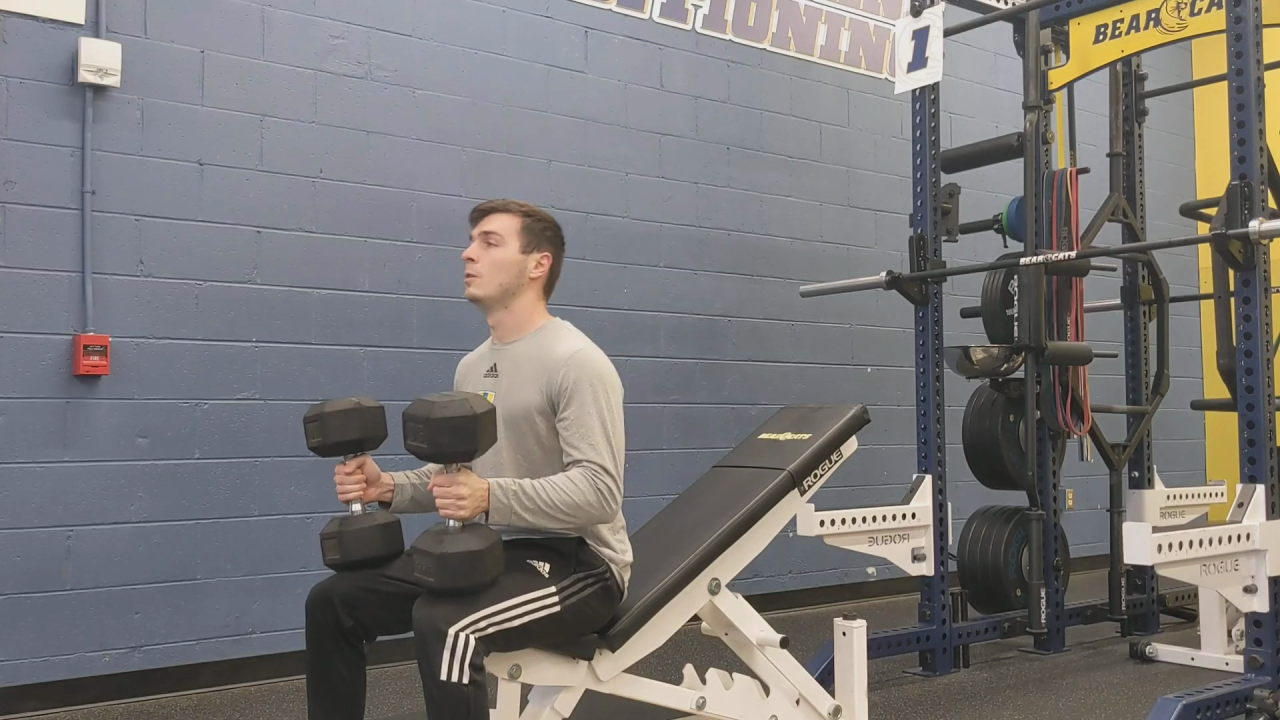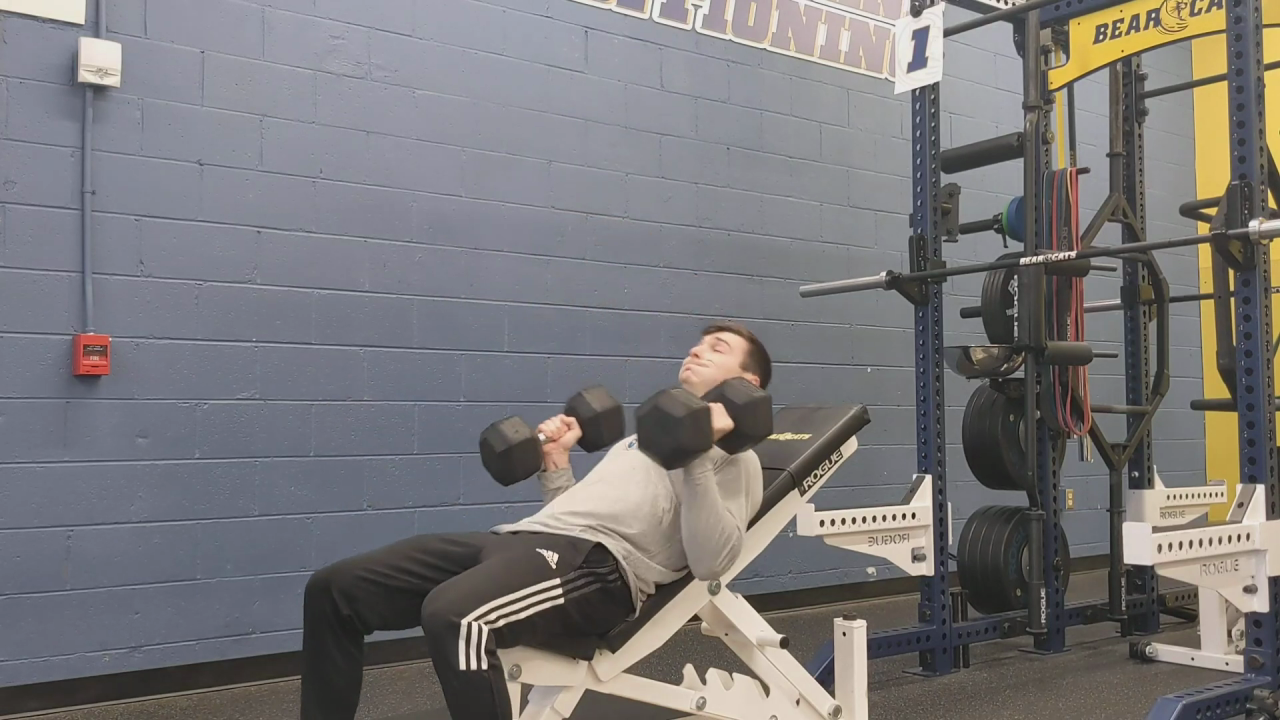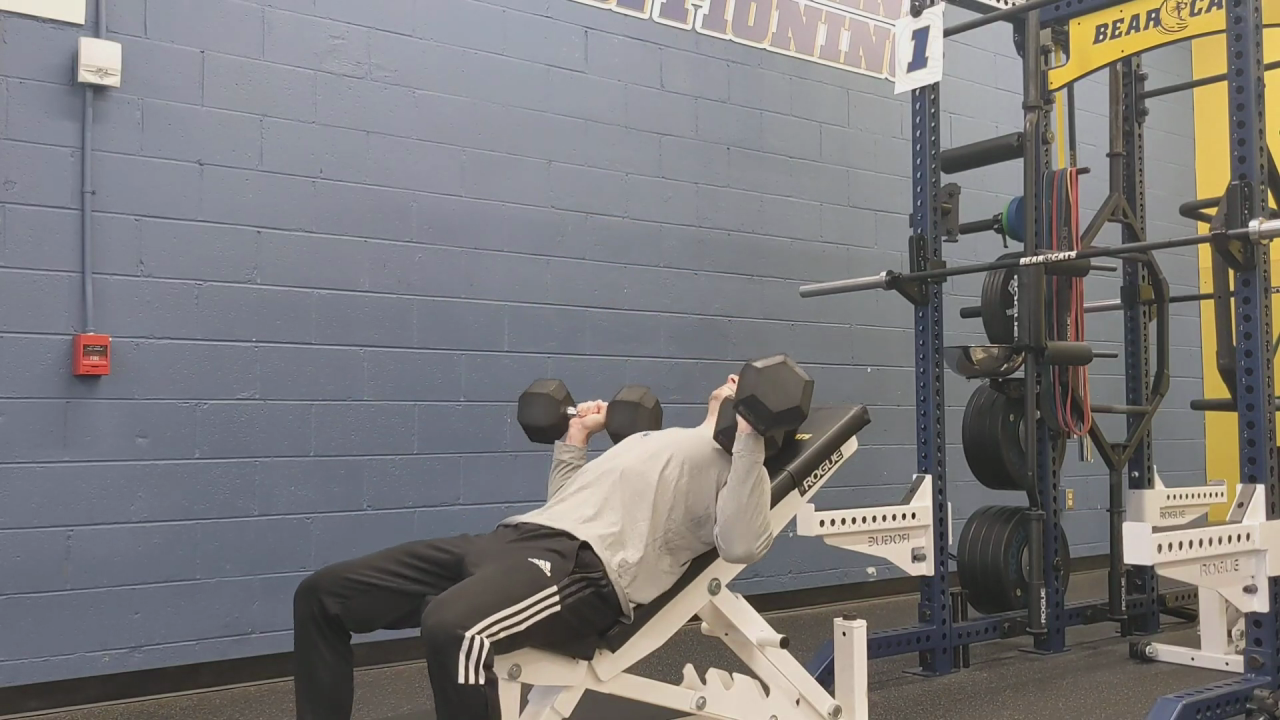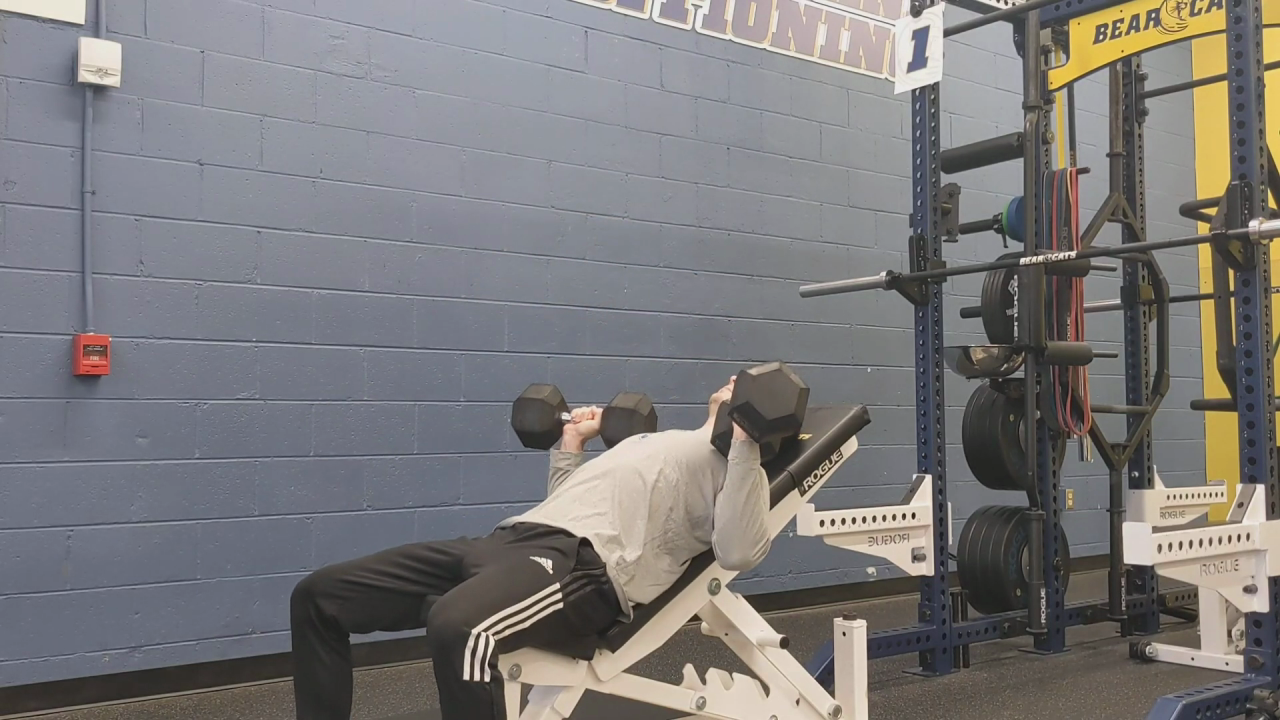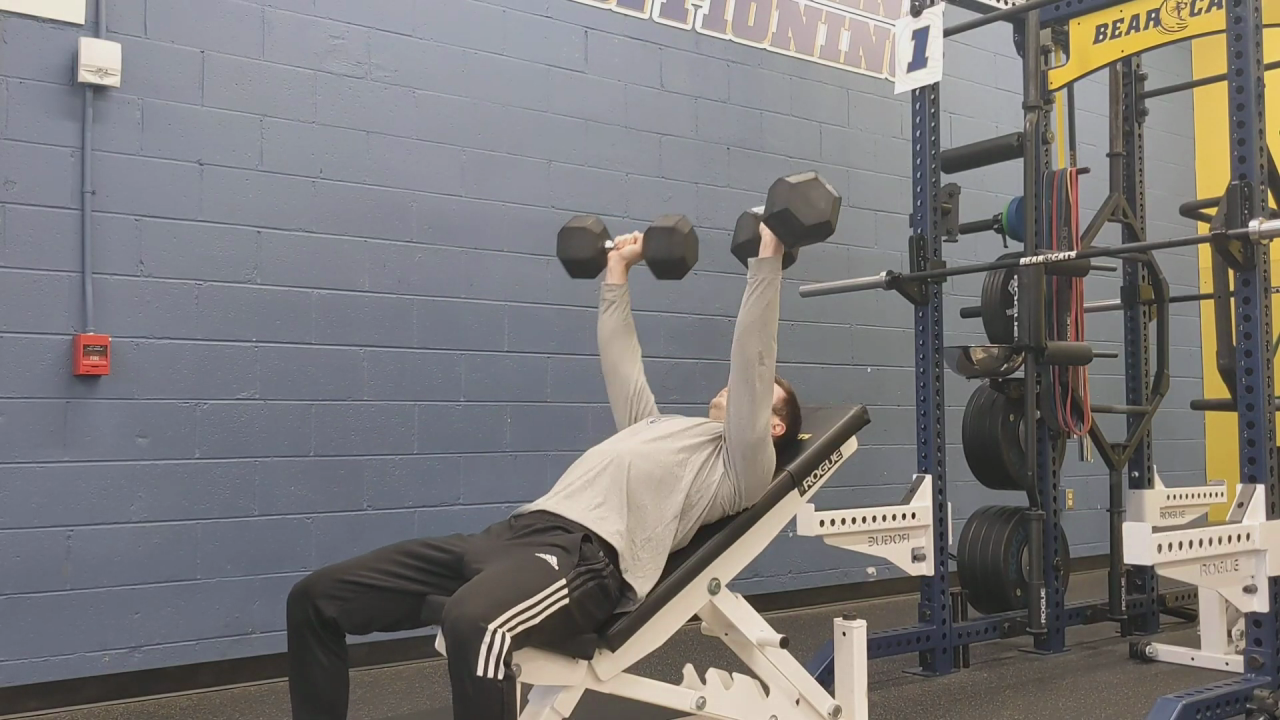
dt=1s
person 1, frame 1
left shoulder: (575, 362)
right shoulder: (473, 367)
left elbow: (599, 493)
right elbow: (460, 474)
left wrist: (492, 497)
right wrist: (388, 486)
left hip: (576, 561)
right hip: (494, 550)
left knee: (444, 624)
right knee: (334, 602)
person 1, frame 2
left shoulder: (732, 456)
left elbow: (710, 560)
left wrist: (700, 457)
right wrist: (555, 461)
left hip: (596, 566)
right hip: (522, 538)
left knee: (453, 617)
right knee: (333, 589)
person 1, frame 3
left shoulder: (736, 462)
right shoulder: (658, 440)
left elbow: (741, 545)
left wrist: (749, 434)
right wrist: (576, 434)
left hip: (582, 564)
right hip: (514, 538)
left knee: (454, 630)
right knee: (324, 593)
person 1, frame 4
left shoulder: (736, 463)
right shoulder: (659, 441)
left elbow: (738, 551)
left wrist: (744, 439)
right wrist: (572, 441)
left hip: (581, 563)
right hip: (512, 538)
left knee: (459, 630)
right knee: (318, 596)
person 1, frame 5
left shoulder: (739, 465)
right shoulder: (659, 426)
left elbow: (753, 360)
right elbow: (621, 359)
left wrist: (766, 257)
right wrist: (617, 269)
left hip: (584, 556)
right hip: (513, 533)
left knee: (474, 626)
right knee: (315, 599)
